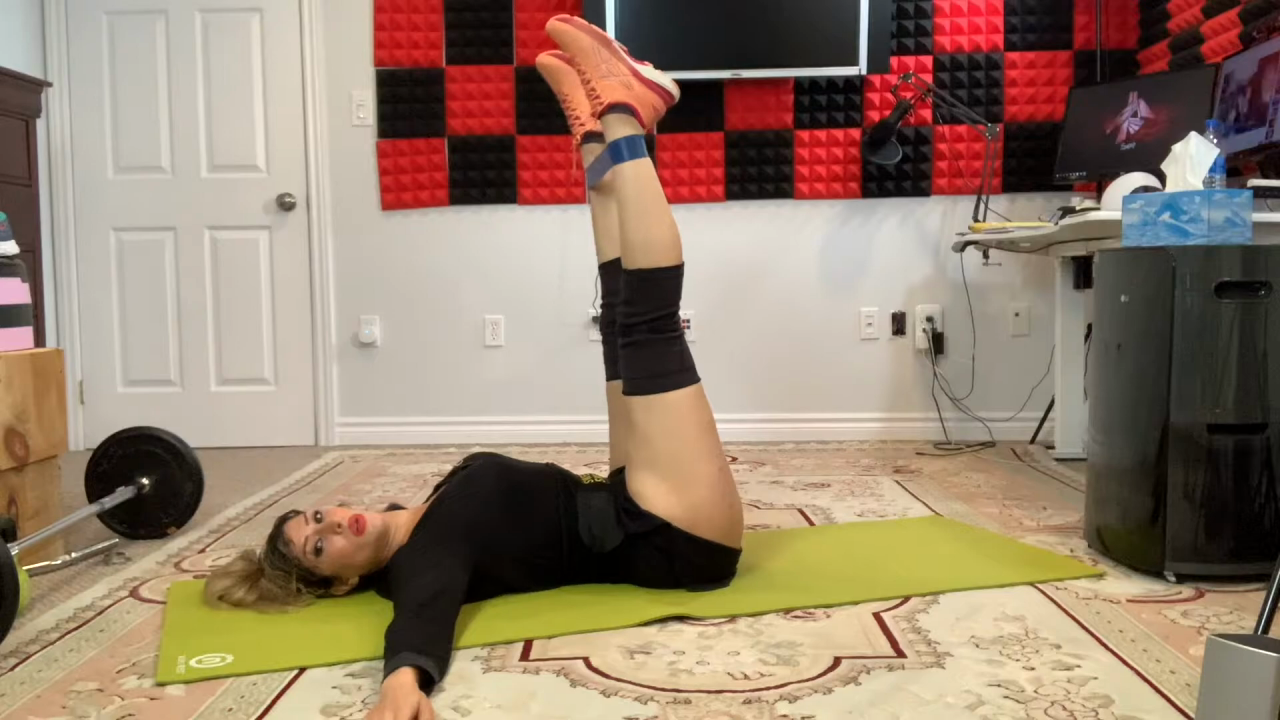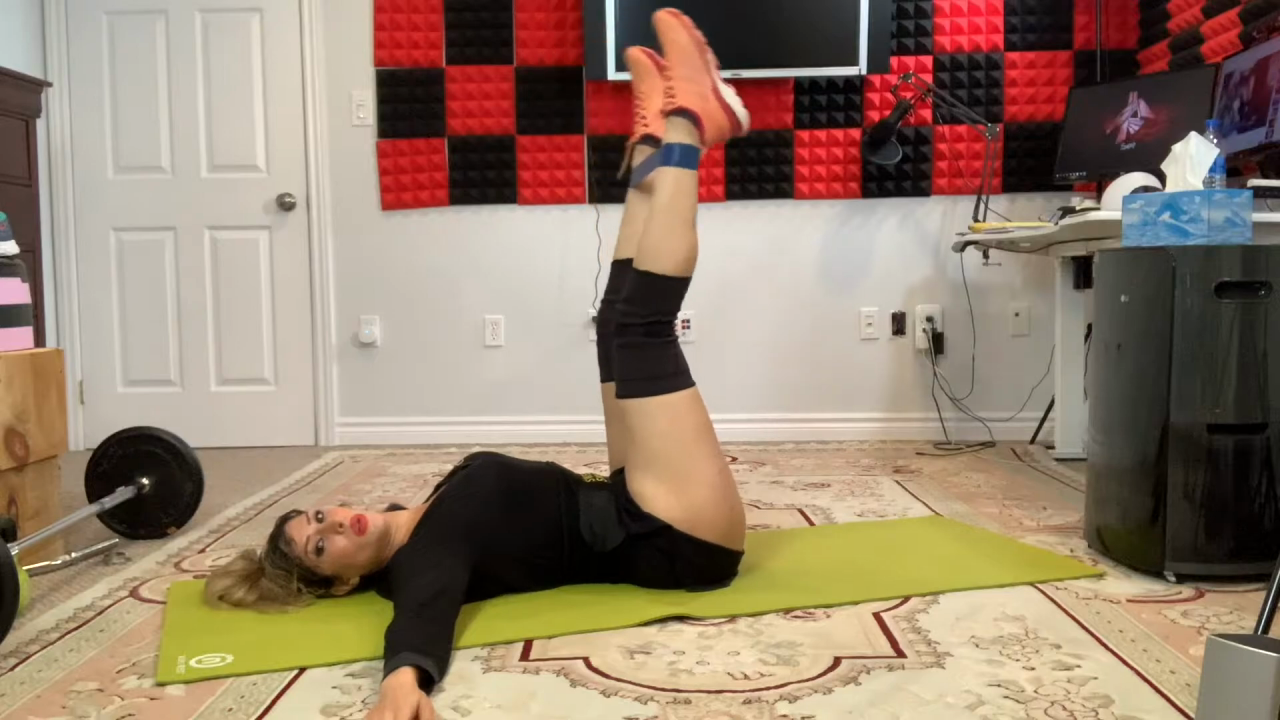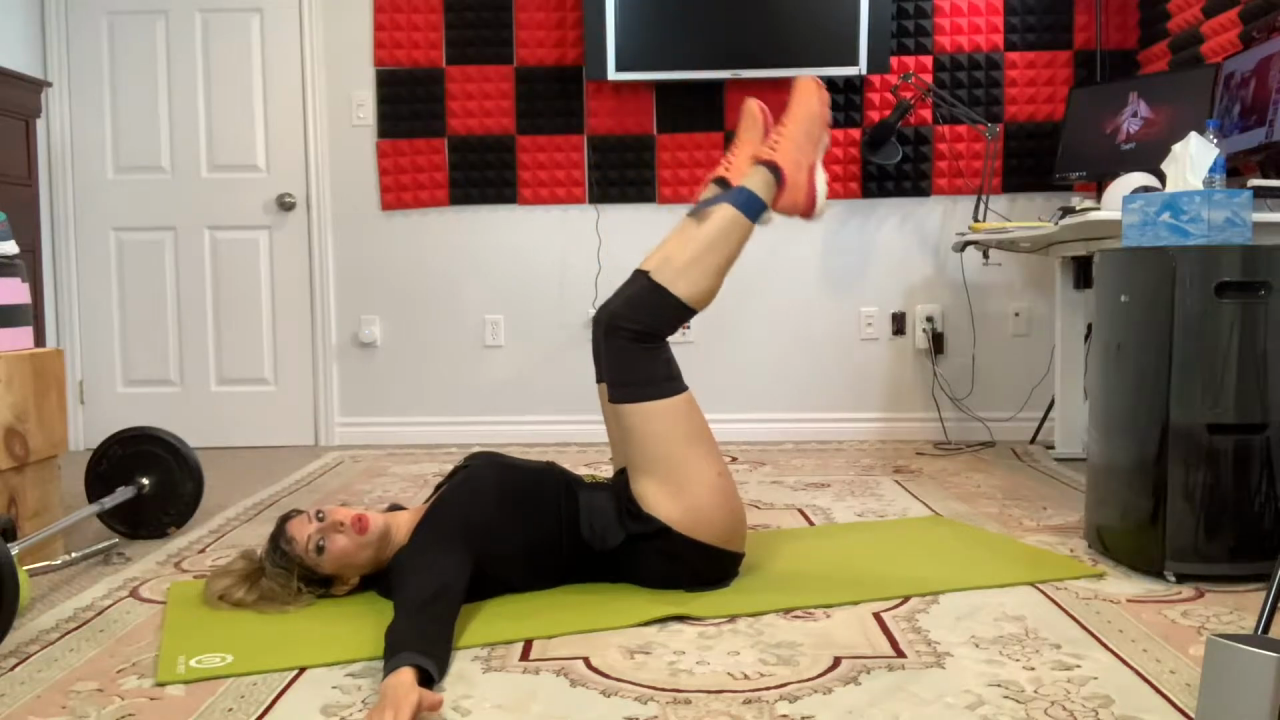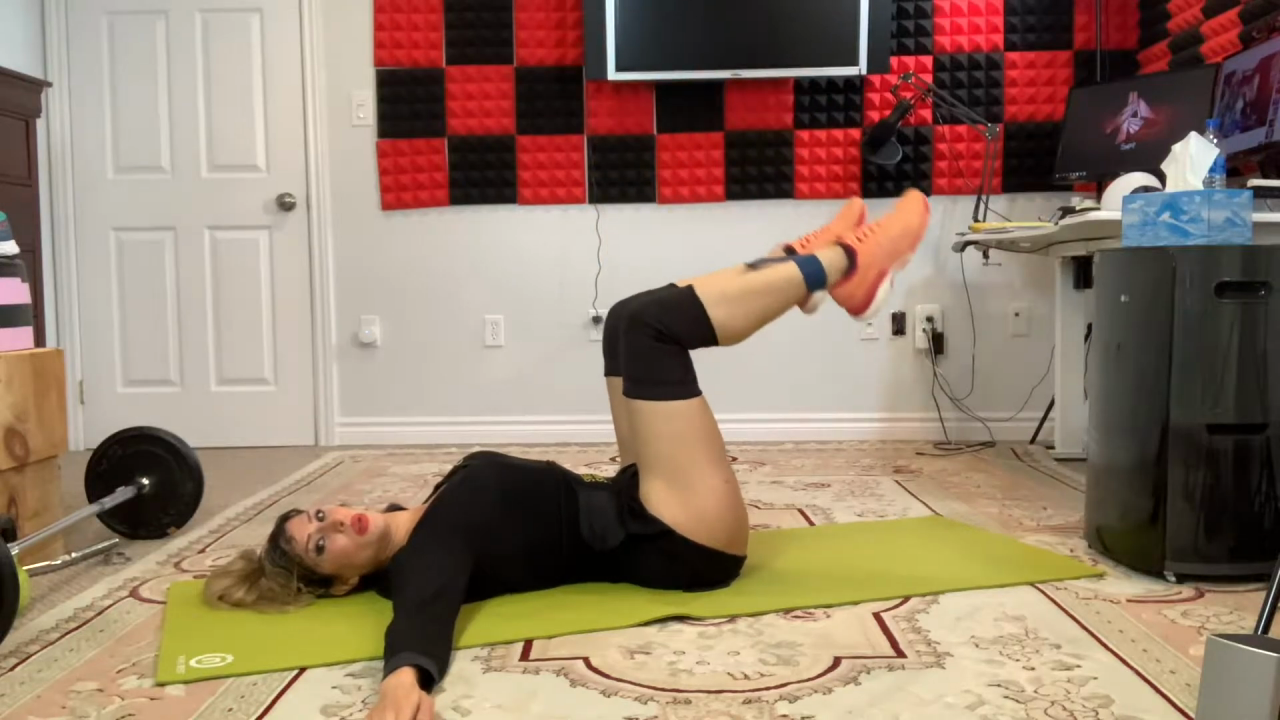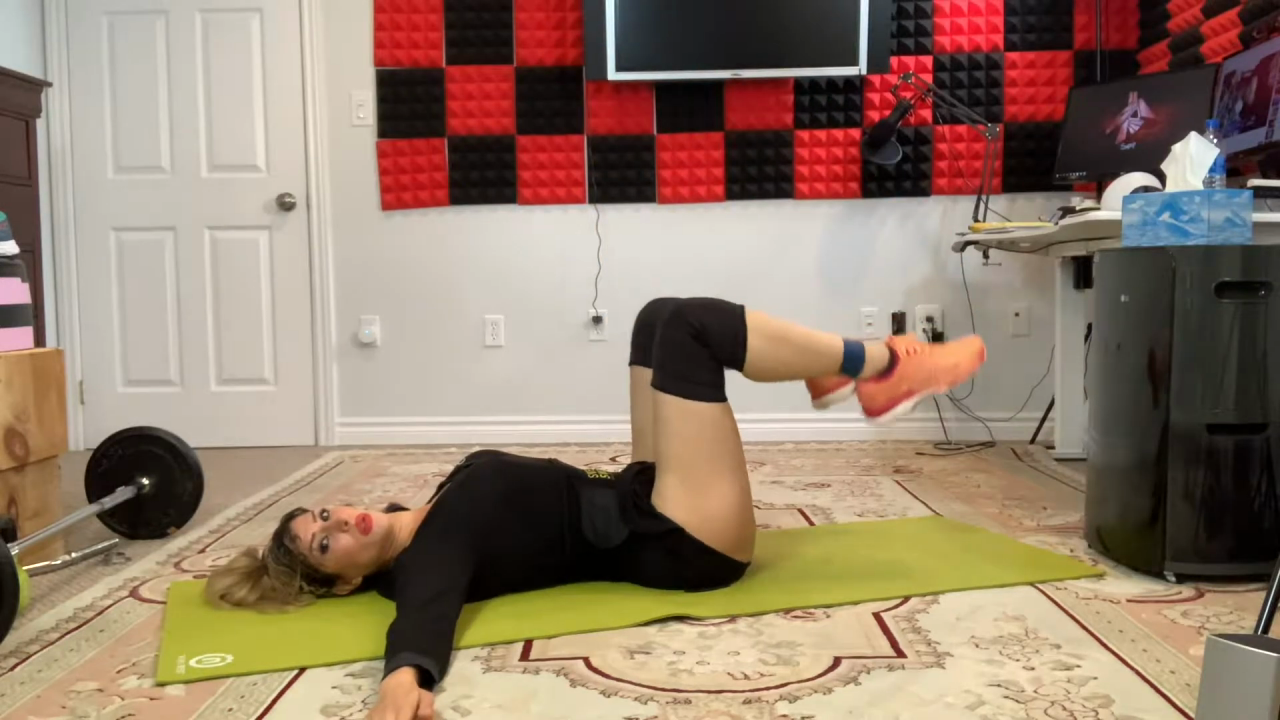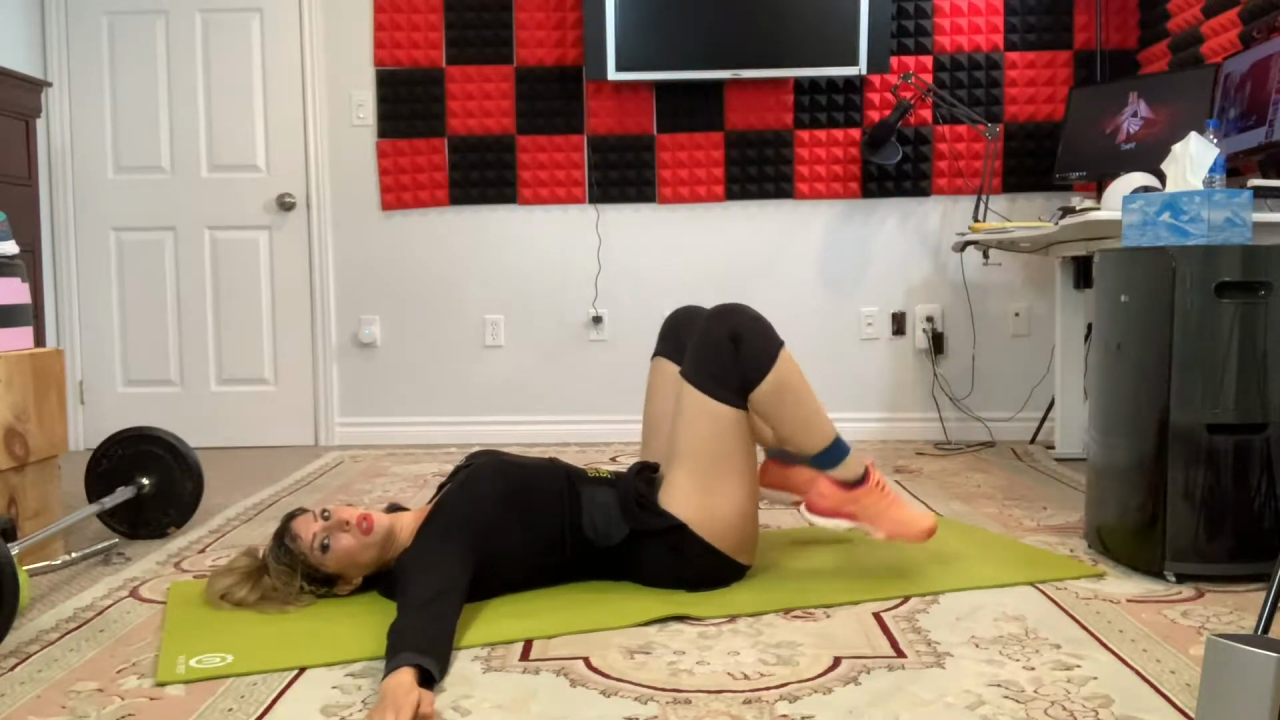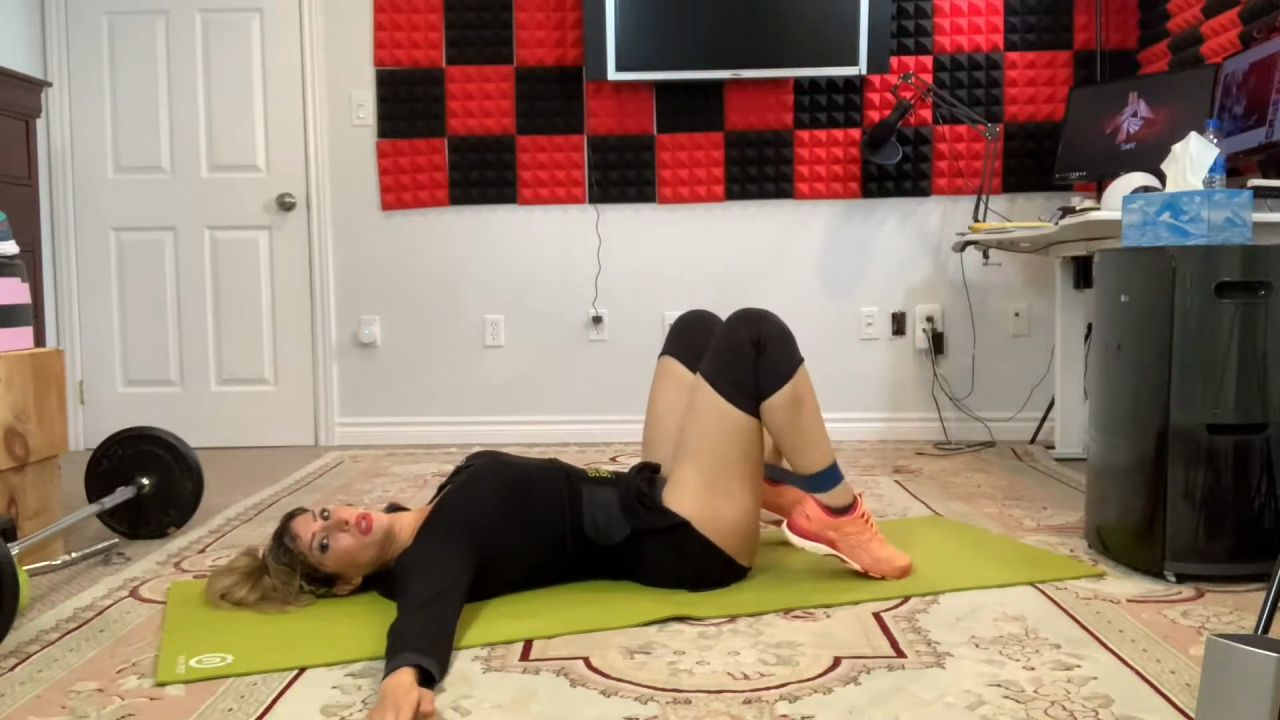
dt=0.3s
person 1, frame 1
left shoulder: (420, 520)
right shoulder: (417, 563)
right elbow: (424, 613)
left hip: (628, 516)
right hip: (679, 544)
right knee: (645, 322)
left ankle: (600, 133)
right ankle: (618, 116)
person 1, frame 2
left shoulder: (420, 522)
right shoulder: (418, 564)
right elbow: (424, 615)
left hip: (630, 515)
right hip: (680, 546)
left knee: (625, 319)
right knee: (640, 323)
right ankle: (683, 124)
person 1, frame 3
left shoulder: (416, 520)
right shoulder: (415, 562)
right elbow: (424, 615)
left hip: (645, 528)
right hip: (683, 544)
left knee: (626, 330)
right knee: (624, 326)
left ankle: (741, 184)
right ankle: (768, 182)
person 1, frame 4
left shoulder: (417, 522)
right shoulder: (413, 565)
right elbow: (422, 615)
left hip: (629, 512)
right hip: (681, 547)
left knee: (633, 323)
right knee: (646, 325)
left ankle: (808, 261)
right ankle: (841, 264)
person 1, frame 5
left shoulder: (423, 521)
right shoulder: (419, 566)
right elbow: (425, 616)
left hip: (638, 502)
right hip: (682, 545)
left knee: (663, 320)
right knee: (688, 327)
left ankle: (843, 366)
right ankle: (882, 366)
person 1, frame 6
left shoulder: (424, 521)
right shoulder: (423, 562)
right elbow: (425, 616)
left hip: (638, 497)
right hip: (682, 544)
left knee: (691, 325)
right knee: (731, 330)
left ankle: (795, 468)
right ankle: (856, 489)
person 1, frame 7
left shoulder: (424, 519)
right shoulder: (421, 564)
right elbow: (426, 613)
left hip: (643, 499)
right hip: (684, 544)
left knee: (699, 329)
right knee: (753, 334)
left ankle: (783, 489)
right ankle: (839, 515)
